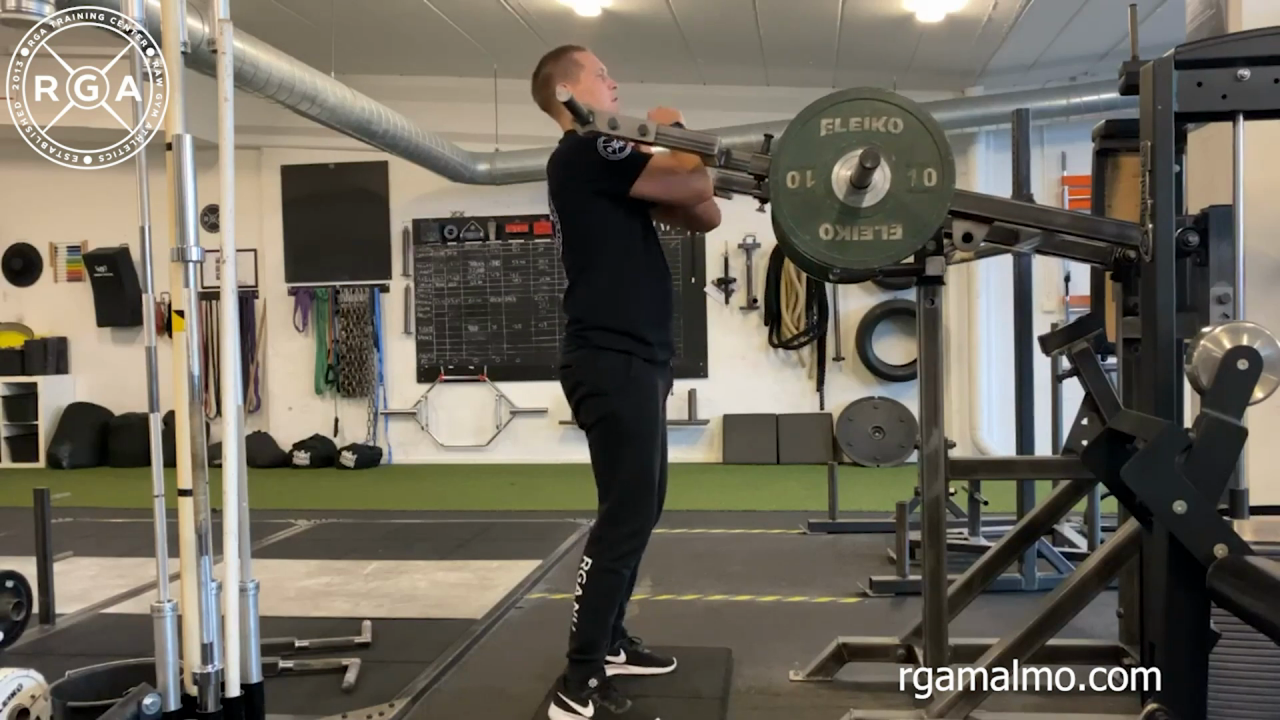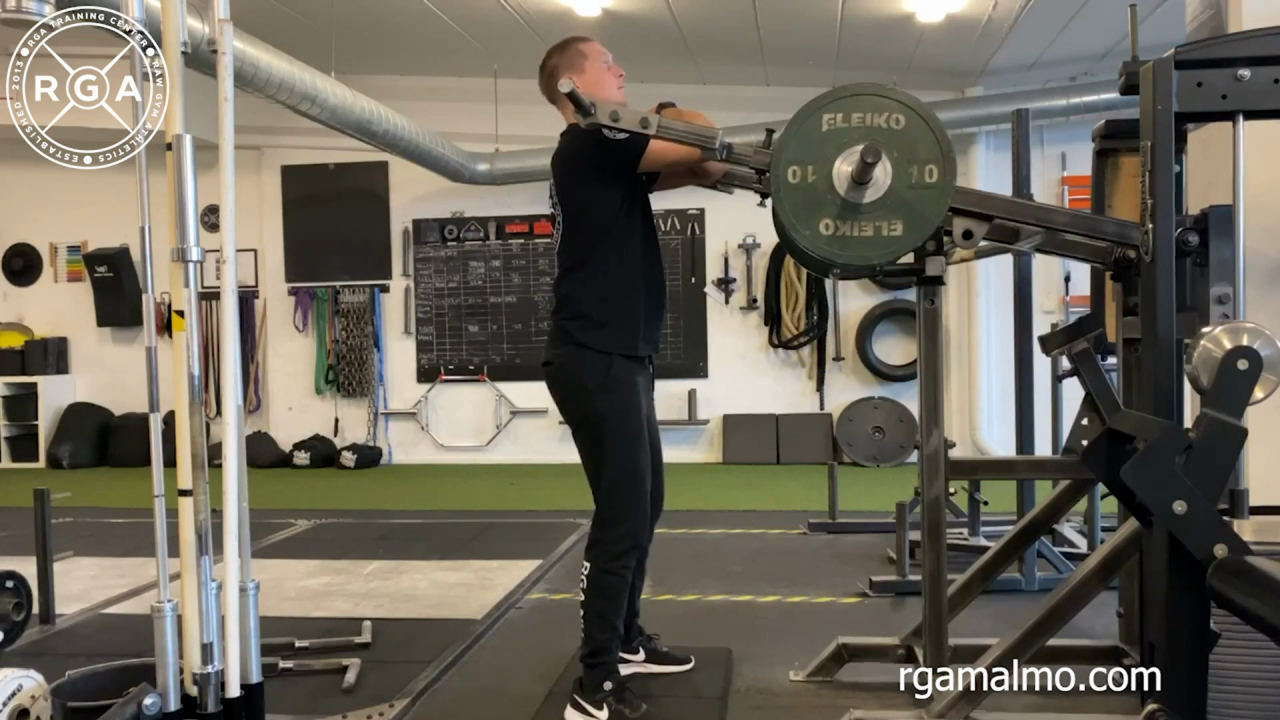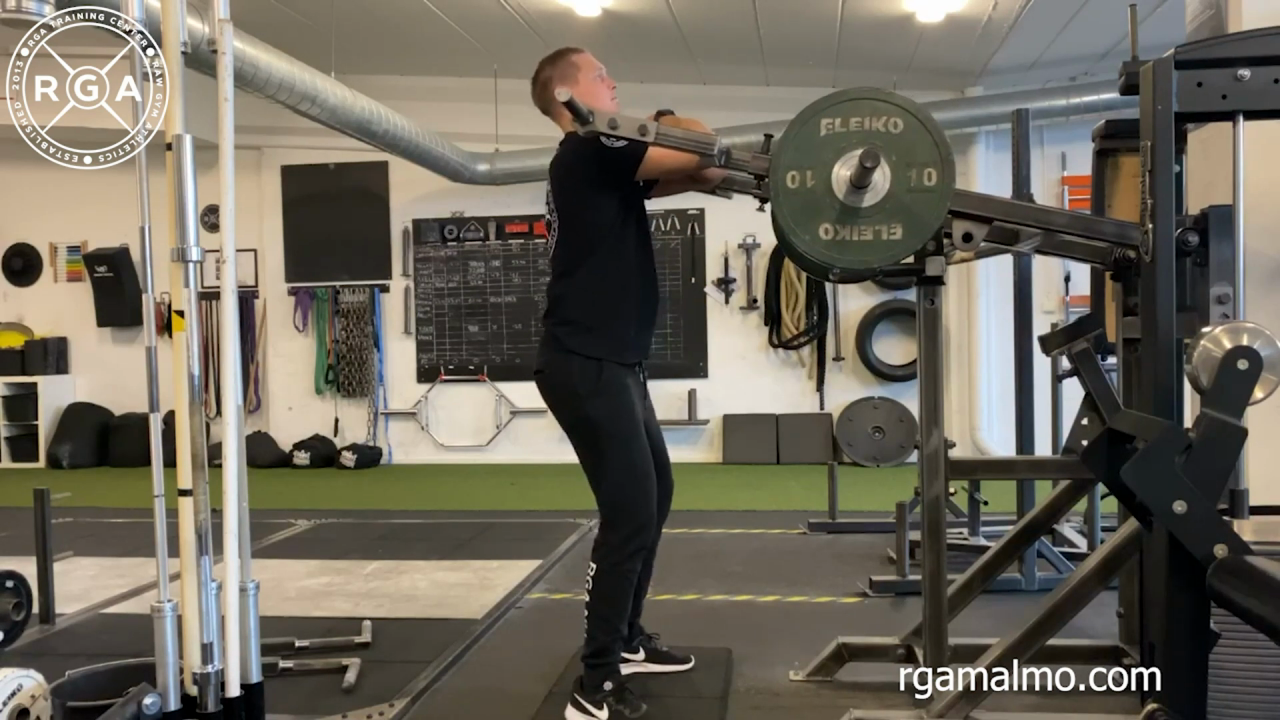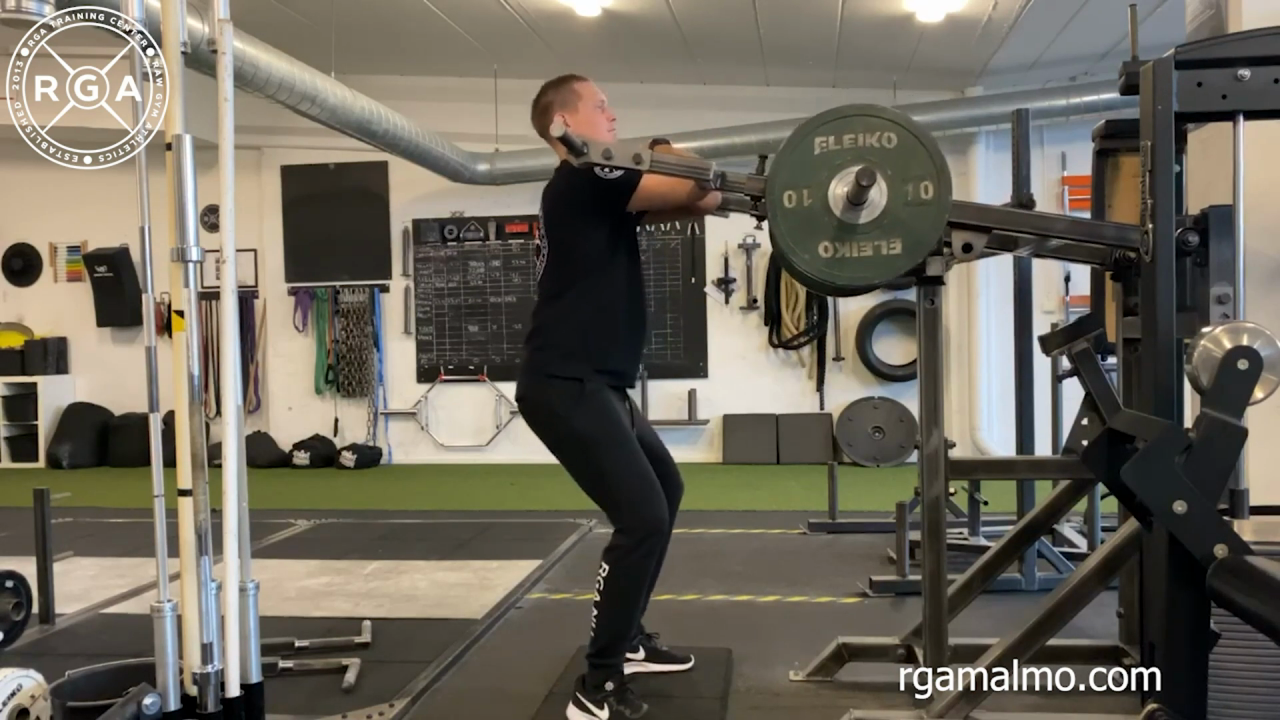
dt=0.5s
person 1, frame 1
left shoulder: (606, 163)
right shoulder: (585, 155)
left elbow: (705, 215)
right elbow: (697, 189)
left wrist: (665, 149)
right wrist: (673, 134)
left hip: (631, 357)
right hip: (611, 362)
left knee: (637, 509)
right knee: (625, 516)
left ankle: (608, 641)
person 1, frame 2
left shoulder: (608, 156)
right shoulder: (590, 143)
left elbow: (704, 166)
right elbow: (704, 146)
left wrist: (669, 129)
right wrist: (675, 118)
left hip: (619, 356)
right hip: (595, 360)
left knee: (642, 507)
right knee: (622, 517)
left ankle: (625, 641)
person 1, frame 3
left shoulder: (602, 164)
right shoulder: (589, 151)
left elbow: (697, 172)
right elbow: (699, 153)
left wrist: (695, 157)
right wrist: (671, 125)
left hip: (610, 361)
right hip: (584, 364)
left knee: (653, 496)
right knee: (630, 514)
left ankle: (626, 640)
person 1, frame 4
left shoulder: (598, 191)
right shoulder: (581, 181)
left elbow: (690, 198)
right elbow: (692, 186)
left wrist: (686, 179)
right wrist: (665, 154)
left hip: (593, 382)
right hip: (566, 386)
left knee: (663, 493)
right knee: (643, 519)
left ankle: (627, 640)
